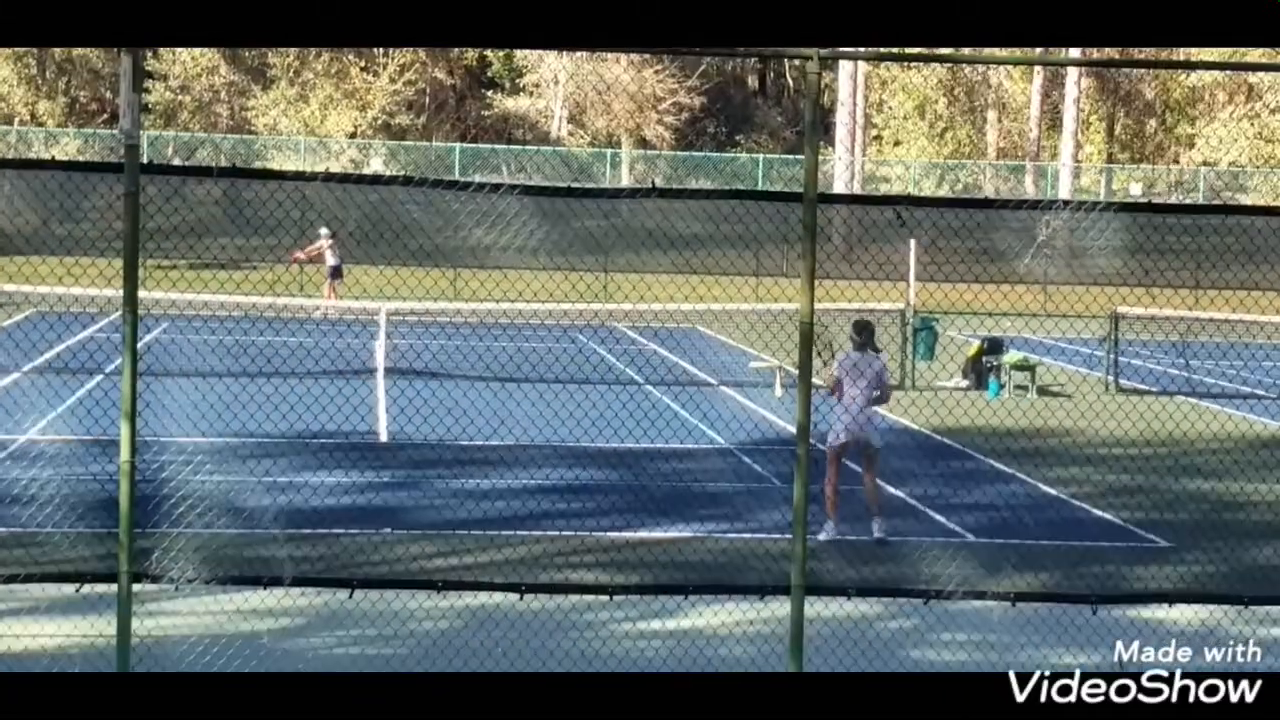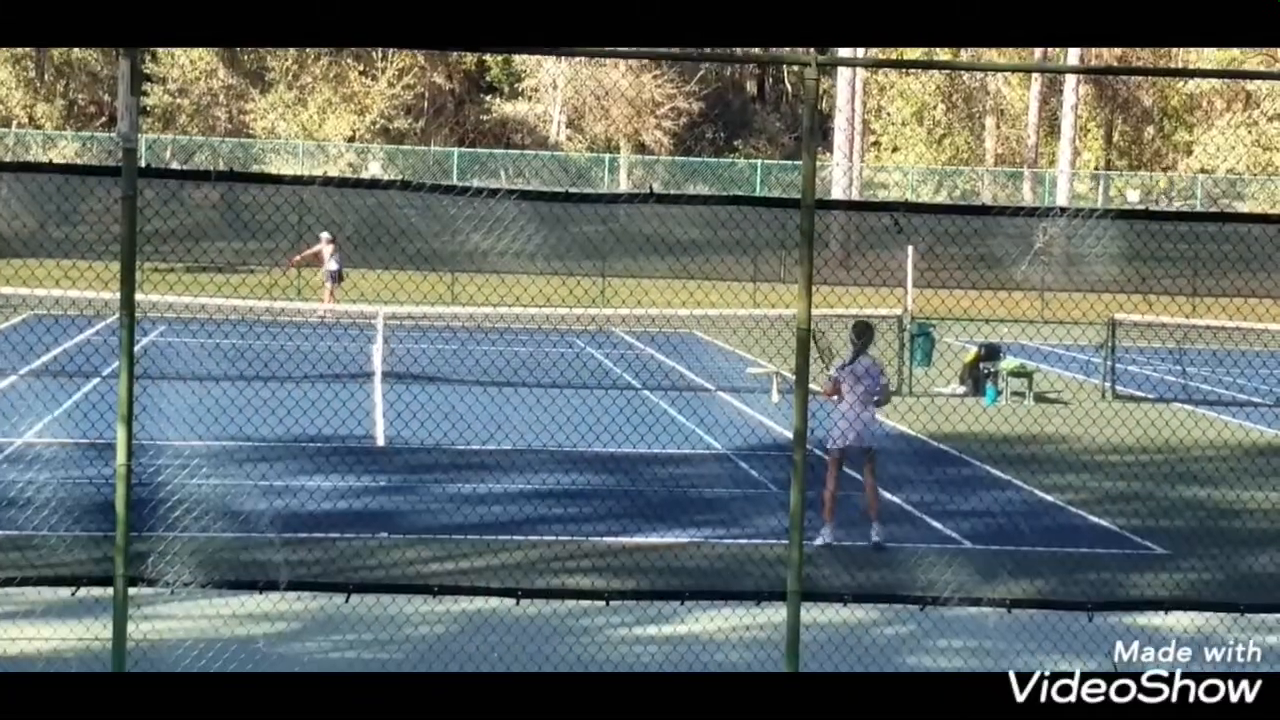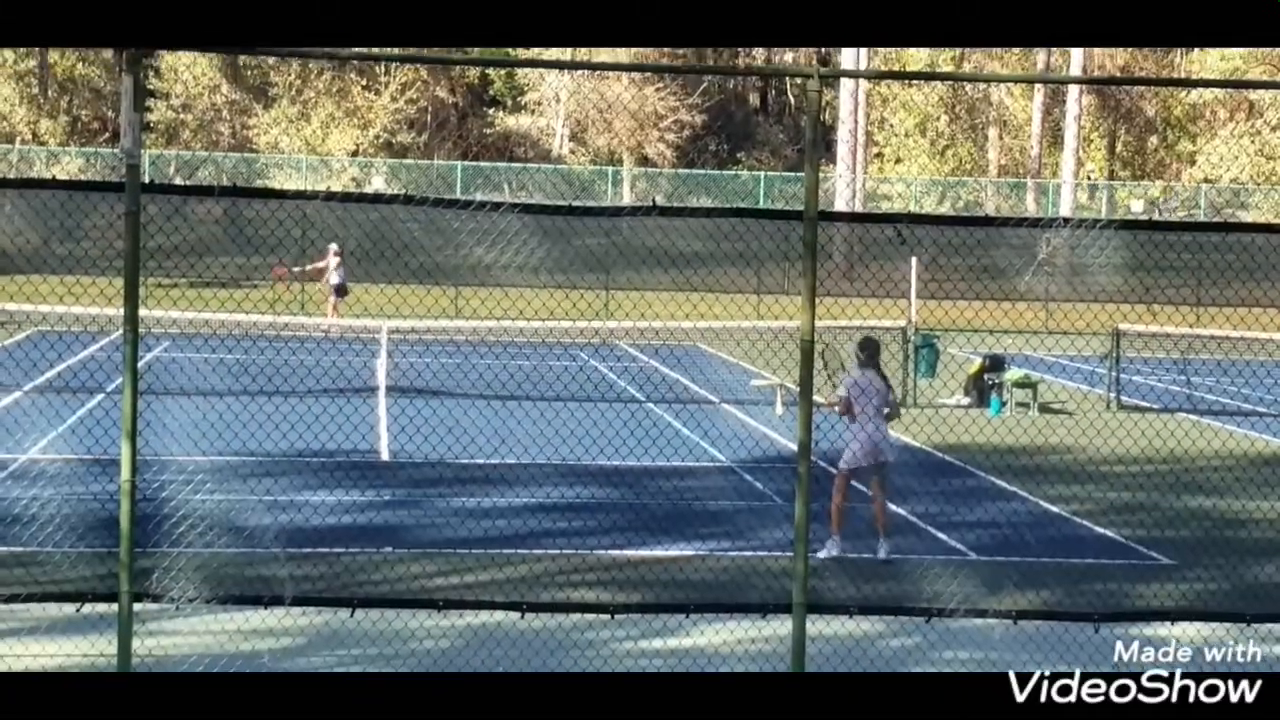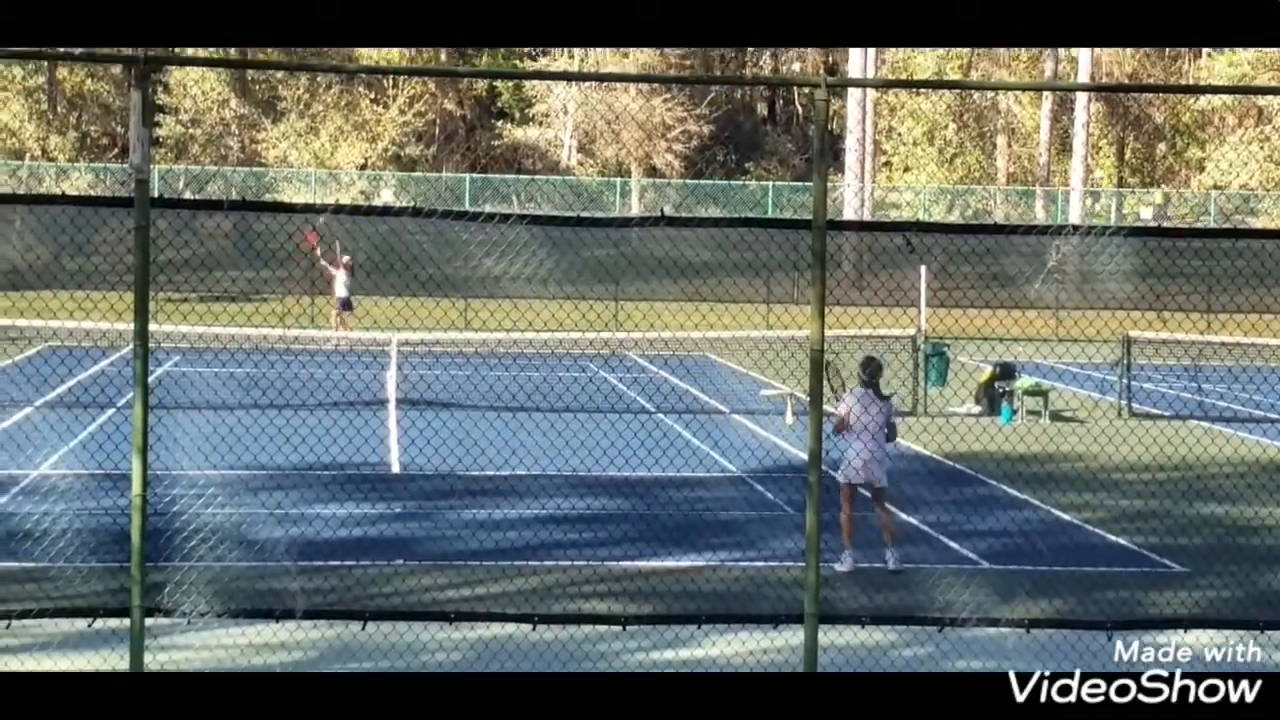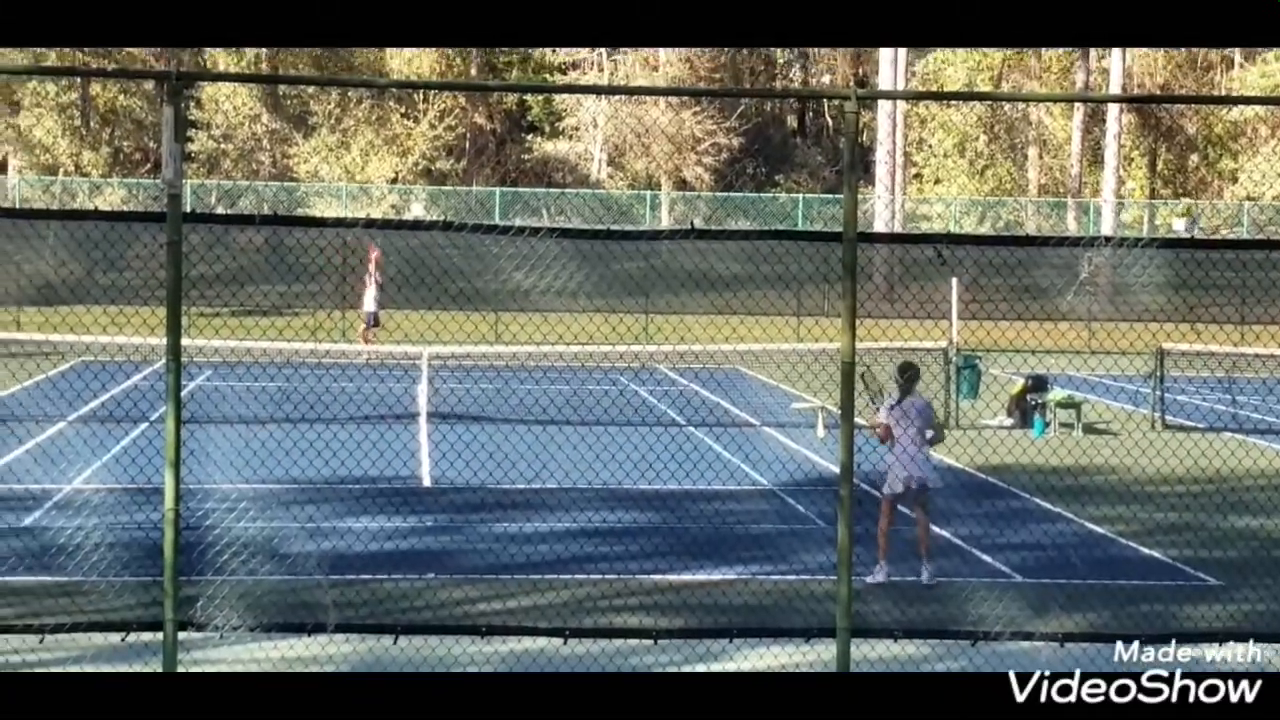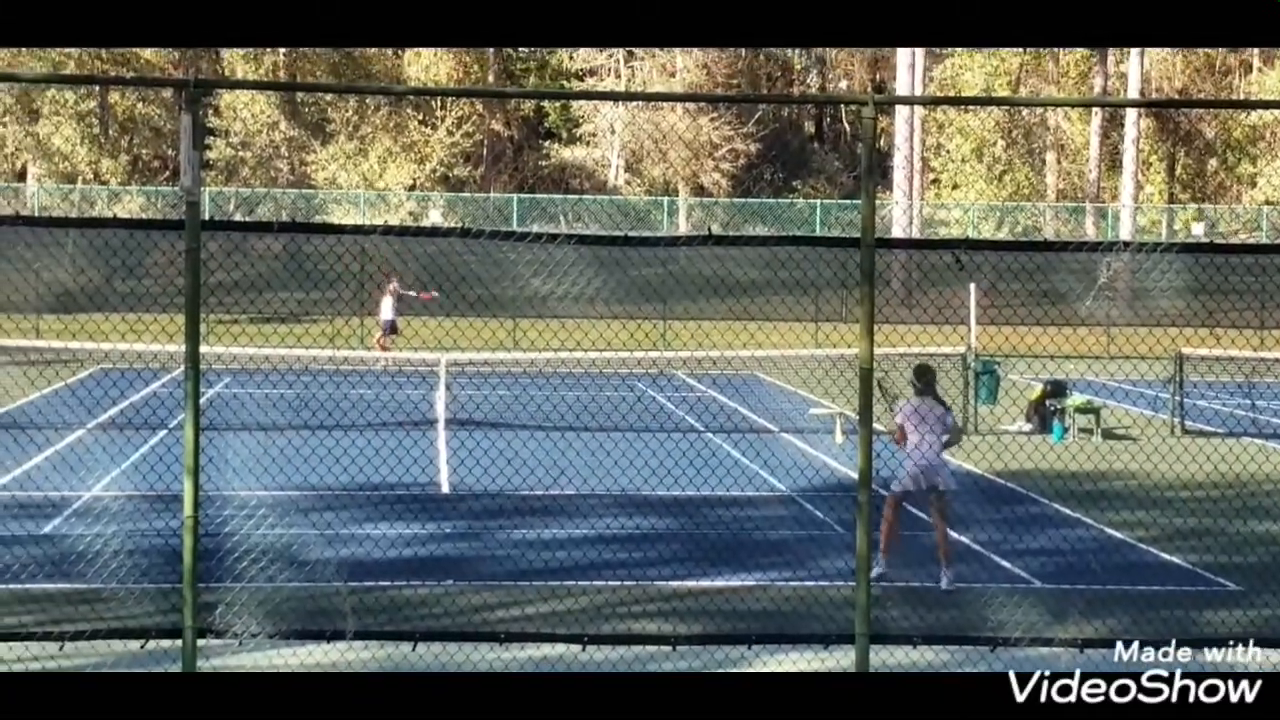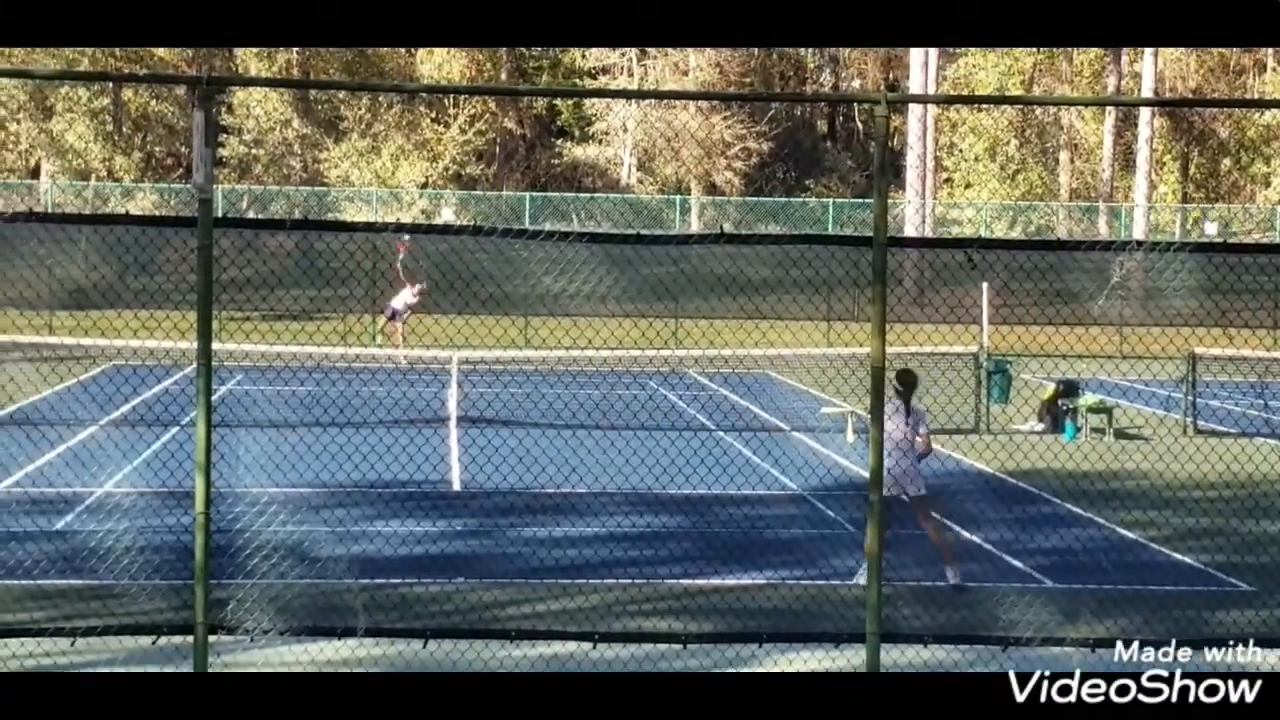
dt=0.3s
person 1, frame 1
left shoulder: (843, 360)
right shoulder: (878, 362)
left elbow: (831, 389)
right elbow: (884, 395)
left hip: (843, 421)
right hip: (865, 421)
left knee: (833, 473)
right knee: (869, 474)
left ankle: (832, 525)
right ankle: (877, 523)
person 1, frame 2
left shoulder: (843, 364)
right shoulder: (875, 364)
left elbow: (830, 392)
right elbow: (885, 396)
left wrist: (828, 386)
left hip: (844, 424)
right hip: (866, 425)
left knee: (832, 478)
right knee: (869, 477)
left ankle: (828, 530)
right ankle: (875, 528)
person 1, frame 3
left shoulder: (849, 379)
right shoulder: (884, 380)
left elbow: (843, 410)
right elbow: (894, 412)
left wrist: (836, 402)
left hip: (857, 441)
right hip: (879, 440)
left knee: (839, 492)
right knee: (878, 494)
left ankle: (834, 542)
right ankle: (883, 544)
person 1, frame 4
left shoulder: (850, 397)
right shoulder: (886, 401)
left elbow: (838, 428)
right elbow: (891, 436)
left wrist: (846, 425)
left hip: (855, 457)
right hip: (878, 459)
left knee: (847, 507)
right knee: (880, 507)
left ankle: (847, 556)
right ankle: (891, 553)
person 1, frame 5
left shoulder: (889, 405)
right shoulder: (925, 404)
left elbow: (883, 436)
right elbow: (939, 436)
left wrist: (877, 426)
left hip: (898, 466)
right hip: (921, 466)
left knee: (886, 517)
right knee: (921, 517)
left ankle: (882, 567)
right ankle: (926, 568)
person 1, frame 6
left shoulder: (906, 405)
right shoulder: (941, 407)
left elbow: (899, 439)
right elbow: (955, 437)
left wrist: (896, 431)
left hip: (912, 465)
right hip: (936, 466)
left knee: (889, 511)
right knee: (939, 521)
left ankle: (881, 561)
right ankle: (946, 573)
person 1, frame 7
left shoulder: (883, 408)
right shoulder: (918, 412)
right elbow: (927, 447)
left hip: (885, 469)
right hip: (909, 469)
right knee: (926, 520)
left ankle: (868, 571)
right ankle: (951, 568)
